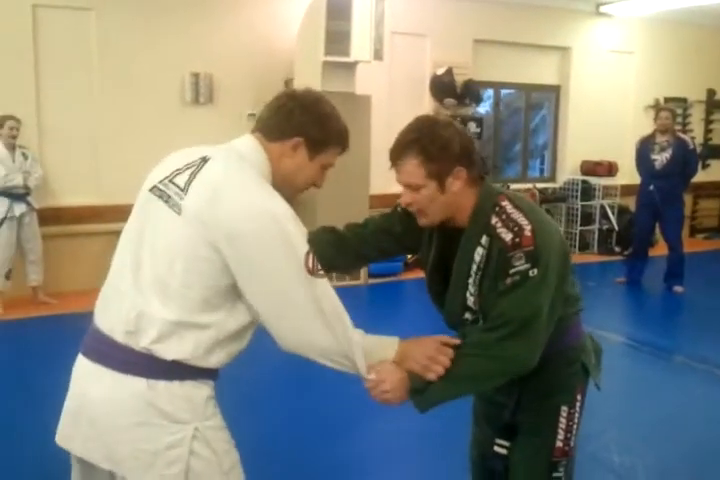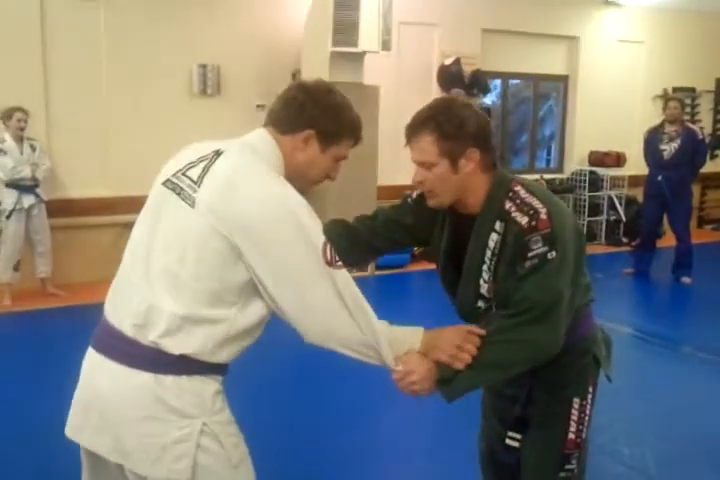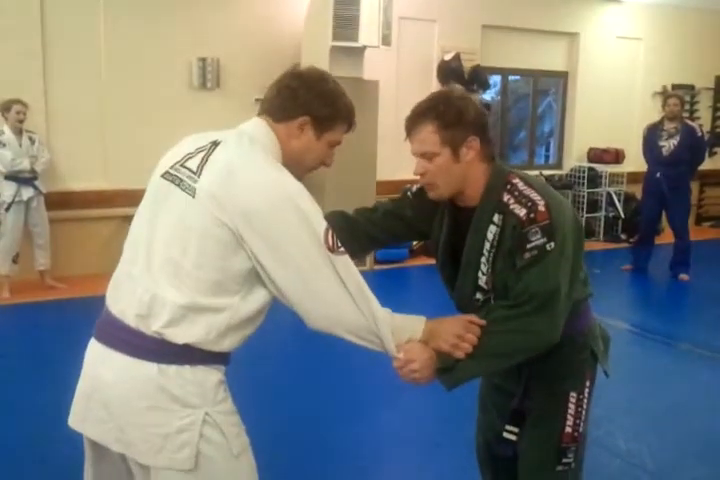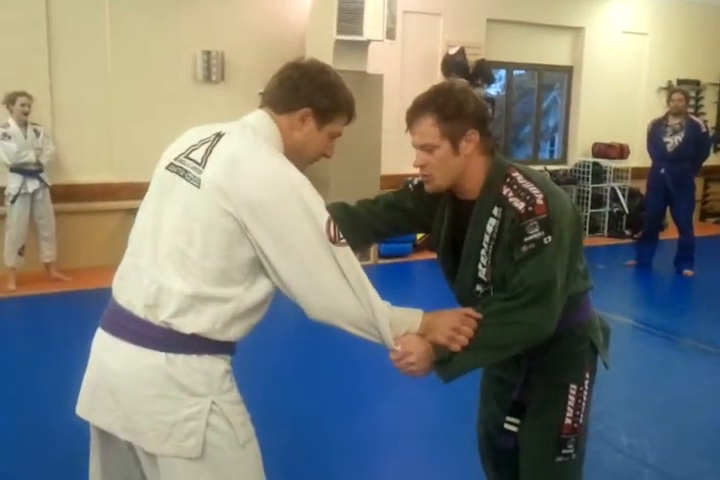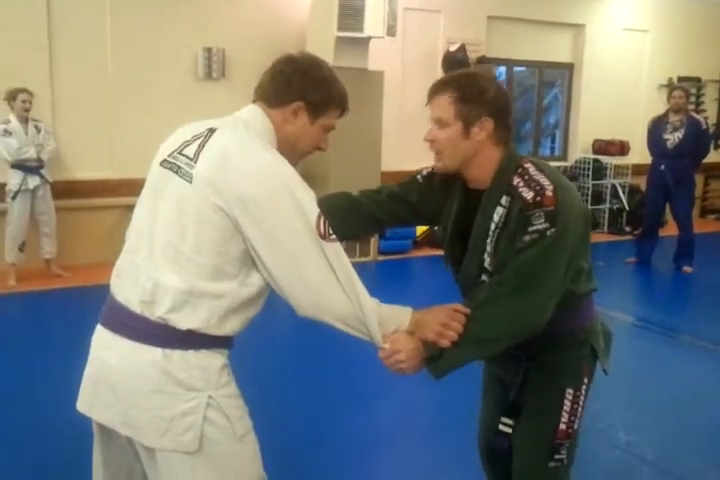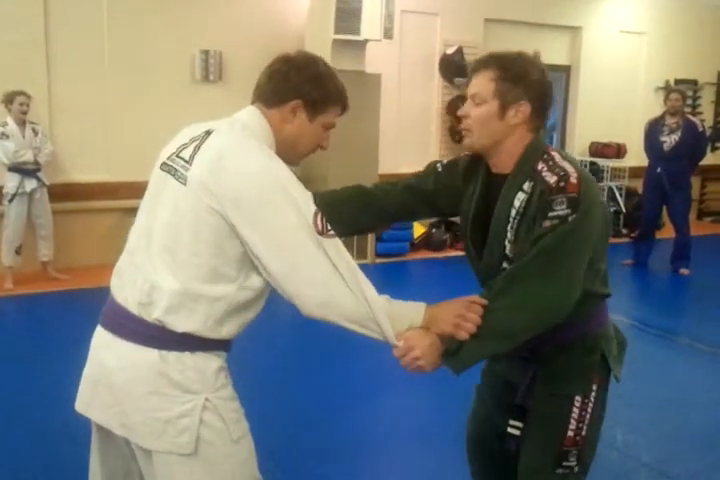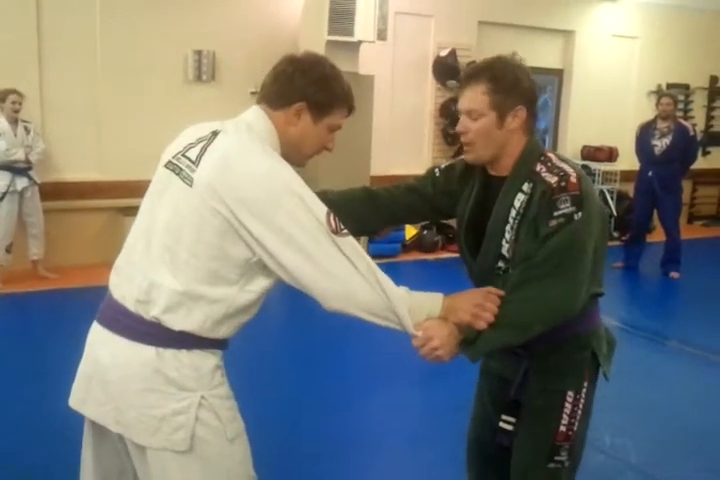
dt=0.4s
person 1, frame 1
left shoulder: (183, 162)
right shoulder: (258, 209)
right elbow: (308, 327)
right wrist: (397, 353)
left hip: (95, 375)
right hip: (159, 402)
person 1, frame 2
left shoulder: (198, 156)
right shoulder: (270, 202)
right elbow: (329, 316)
right wrist: (422, 343)
left hip: (106, 369)
right hip: (166, 396)
person 1, frame 3
left shoulder: (193, 148)
right shoulder: (268, 188)
right elbow: (330, 300)
right wrist: (422, 331)
left hip: (108, 359)
right hip: (169, 385)
person 1, frame 4
left shoulder: (195, 140)
right shoulder: (272, 178)
right elbow: (331, 290)
right wrist: (419, 324)
left hip: (116, 348)
right hip: (177, 376)
person 1, frame 5
left shoulder: (190, 137)
right shoulder: (263, 172)
right elbow: (318, 287)
right wrist: (408, 322)
left hip: (115, 344)
right hip: (176, 371)
person 1, frame 6
left shoulder: (195, 139)
right shoulder: (257, 173)
right elbow: (322, 285)
right wrist: (423, 317)
left hip: (116, 346)
right hip: (172, 372)
person 1, frame 7
left shoulder: (199, 138)
right shoulder: (261, 175)
right elbow: (339, 277)
right wrist: (440, 308)
left hip: (113, 343)
right hip: (168, 370)
person 2, frame 1
left shoulder: (525, 237)
right shoulder: (427, 213)
left elbow: (512, 347)
right elbow: (358, 241)
left wrist: (415, 380)
left hip: (550, 367)
right hip: (498, 363)
person 2, frame 2
left shoulder: (538, 222)
right shoulder: (436, 204)
left elbow: (537, 332)
right elbow: (370, 233)
left wrist: (443, 369)
left hip: (562, 360)
right hip: (506, 356)
person 2, frame 3
left shoulder: (536, 214)
right shoulder: (436, 197)
left elbow: (537, 322)
right elbow: (372, 225)
left wrist: (443, 358)
left hip: (560, 353)
right hip: (504, 350)
person 2, frame 4
left shoulder: (536, 206)
right shoulder: (437, 190)
left elbow: (532, 313)
right elbow: (372, 217)
left wrist: (440, 349)
left hip: (559, 346)
right hip: (505, 344)
person 2, frame 5
left shoulder: (545, 199)
right shoulder: (448, 182)
left elbow: (521, 304)
right elbow: (374, 208)
left wrist: (429, 346)
left hip: (559, 349)
right hip: (507, 344)
person 2, frame 6
left shoulder: (566, 190)
right shoulder: (471, 171)
left elbow: (543, 296)
right elbow: (390, 200)
left wrist: (447, 341)
left hip: (570, 355)
right hip: (513, 348)
person 2, frame 7
left shoulder: (563, 191)
right shoulder: (466, 176)
left elbow: (555, 294)
right elbow: (388, 204)
left wrist: (464, 331)
left hip: (561, 354)
right hip: (505, 345)
person 3, frame 1
left shoulder: (25, 153)
left elbow: (37, 174)
left wrist: (27, 186)
right wrist: (23, 179)
left hip: (25, 205)
left knee: (34, 249)
left ankle: (38, 292)
person 3, frame 2
left shoulder: (33, 145)
left elbow: (45, 166)
left wrist: (35, 177)
right wrist: (31, 171)
left hip: (34, 196)
left knee: (43, 241)
left ankle: (47, 284)
person 3, frame 3
left shoulder: (32, 137)
left elbow: (45, 158)
left wrist: (33, 169)
right wrist: (29, 163)
left hip: (33, 188)
left knee: (41, 233)
left ankle: (46, 276)
person 3, frame 4
left shoulder: (38, 130)
left elbow: (50, 151)
left wrist: (39, 161)
right wrist: (34, 156)
left hip: (38, 181)
right hip: (18, 183)
left knee: (47, 225)
left ankle: (51, 268)
person 3, frame 5
left shoulder: (39, 126)
left elbow: (50, 148)
left wrist: (39, 158)
right wrist: (36, 152)
left hip: (39, 177)
right hip: (19, 179)
left knee: (48, 221)
right knee: (16, 225)
left ankle: (51, 264)
person 3, frame 6
left shoulder: (36, 129)
left elbow: (48, 151)
left wrist: (35, 160)
right wrist: (32, 155)
left hip: (36, 180)
right hip: (16, 182)
left knee: (45, 225)
left ankle: (48, 267)
person 3, frame 7
left shoulder: (28, 127)
left elbow: (39, 149)
left wrist: (27, 159)
right wrist: (23, 154)
left hip: (28, 179)
left knee: (35, 223)
left ankle: (38, 266)
person 4, frame 1
left shoulder: (684, 142)
right shoulder: (643, 142)
left elbow: (691, 167)
left wrist: (676, 186)
right wrist: (649, 182)
left hip: (671, 198)
right hip: (647, 195)
left knee: (673, 240)
right knee: (640, 237)
left ankle: (674, 280)
right ankle: (632, 275)
person 4, frame 2
left shoulder: (692, 133)
right shoulder: (652, 133)
left elbow: (700, 157)
left wrist: (685, 176)
right wrist: (657, 172)
left hip: (679, 188)
right hip: (655, 185)
left knee: (681, 230)
right knee: (648, 228)
left ankle: (682, 271)
right ankle: (640, 266)
person 4, frame 3
left shoulder: (692, 130)
right shoulder: (651, 129)
left elbow: (699, 154)
left wrist: (685, 173)
right wrist: (656, 169)
left hip: (678, 185)
right hip: (654, 182)
left knee: (680, 228)
right knee: (646, 224)
left ankle: (680, 269)
right ankle: (638, 263)
person 4, frame 4
left shoulder: (696, 125)
right shoulder: (656, 125)
left elbow: (704, 150)
left wrist: (689, 169)
right wrist: (661, 165)
left hip: (682, 181)
right hip: (658, 177)
left knee: (684, 223)
right knee: (651, 220)
left ankle: (685, 264)
right ankle: (642, 258)
person 4, frame 5
left shoulder: (697, 122)
right shoulder: (656, 122)
left elbow: (704, 147)
left wrist: (688, 166)
right wrist: (661, 161)
left hip: (682, 178)
right hip: (658, 174)
left knee: (684, 220)
right knee: (651, 216)
left ankle: (684, 261)
right ankle: (642, 255)
person 4, frame 6
left shoulder: (693, 125)
right shoulder: (653, 124)
left elbow: (700, 150)
left wrist: (685, 168)
right wrist: (658, 164)
left hip: (678, 179)
right hip: (655, 176)
left knee: (680, 222)
right knee: (647, 219)
left ankle: (681, 263)
right ankle: (639, 257)
person 4, frame 7
left shoulder: (684, 129)
right shoulder: (644, 128)
left elbow: (691, 154)
left wrist: (676, 172)
right wrist: (649, 168)
left hip: (669, 184)
right hip: (646, 180)
left knee: (671, 226)
right knee: (638, 222)
left ankle: (671, 266)
right ankle: (630, 260)
